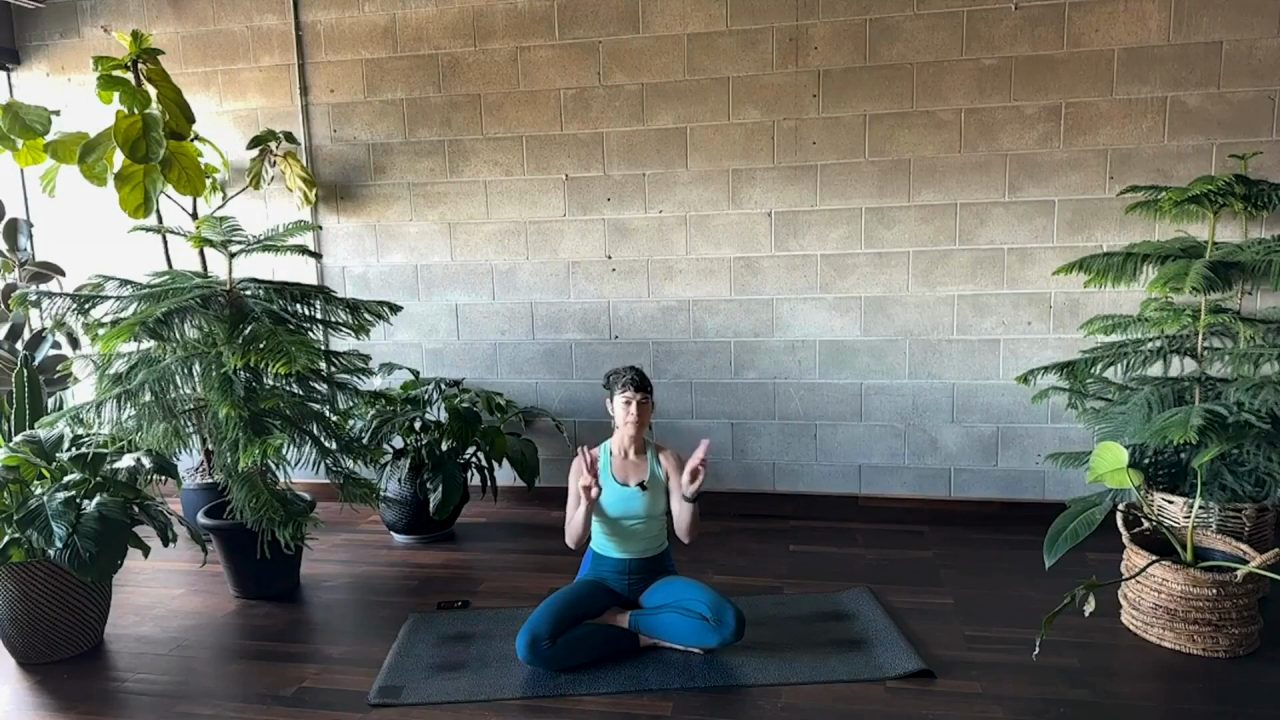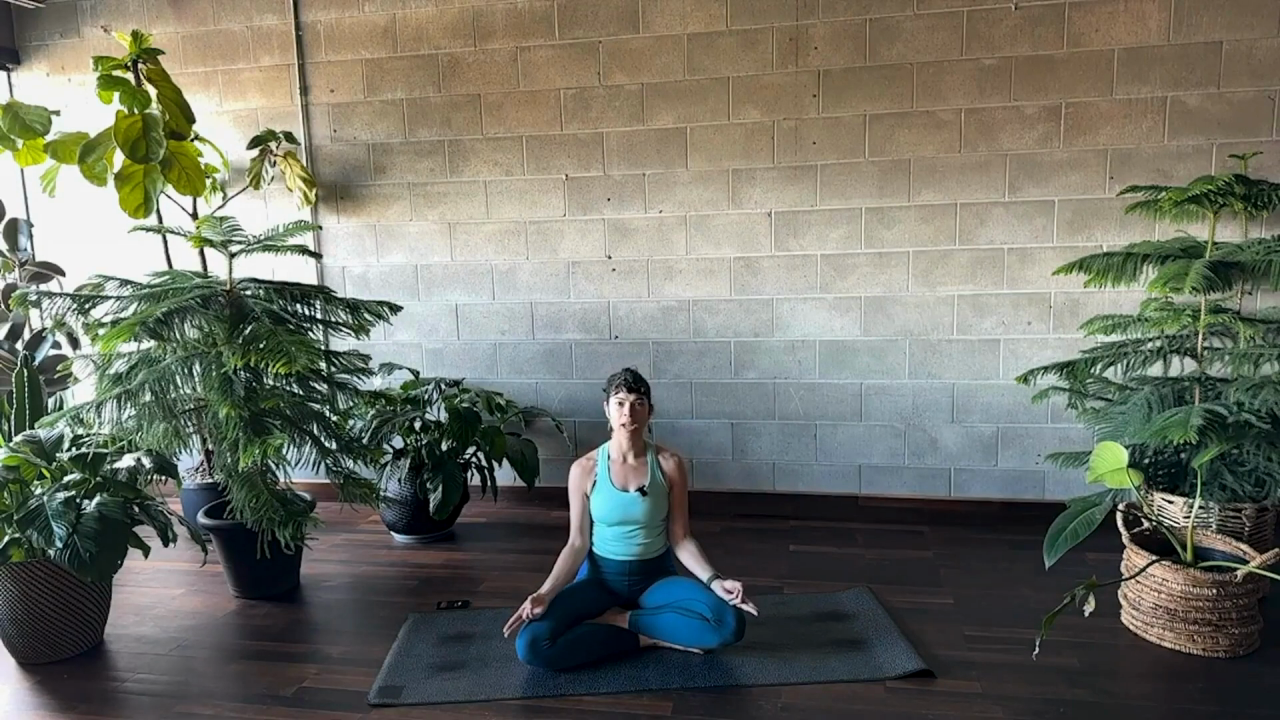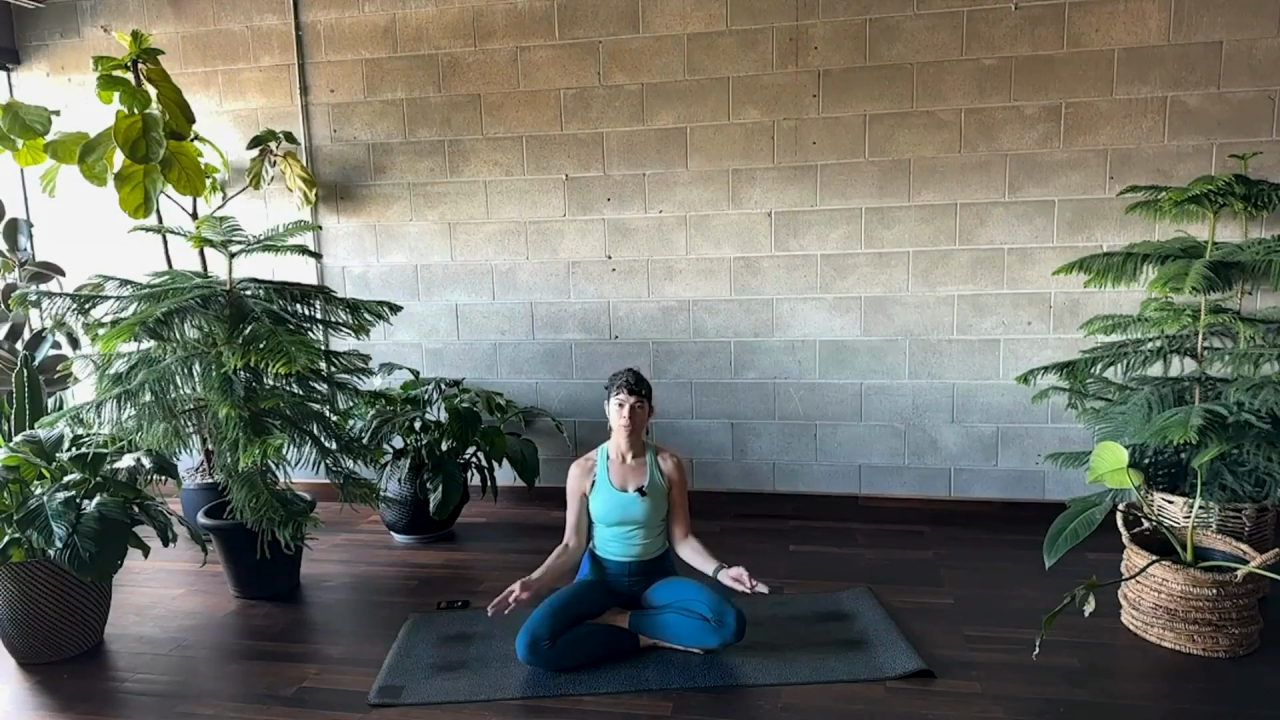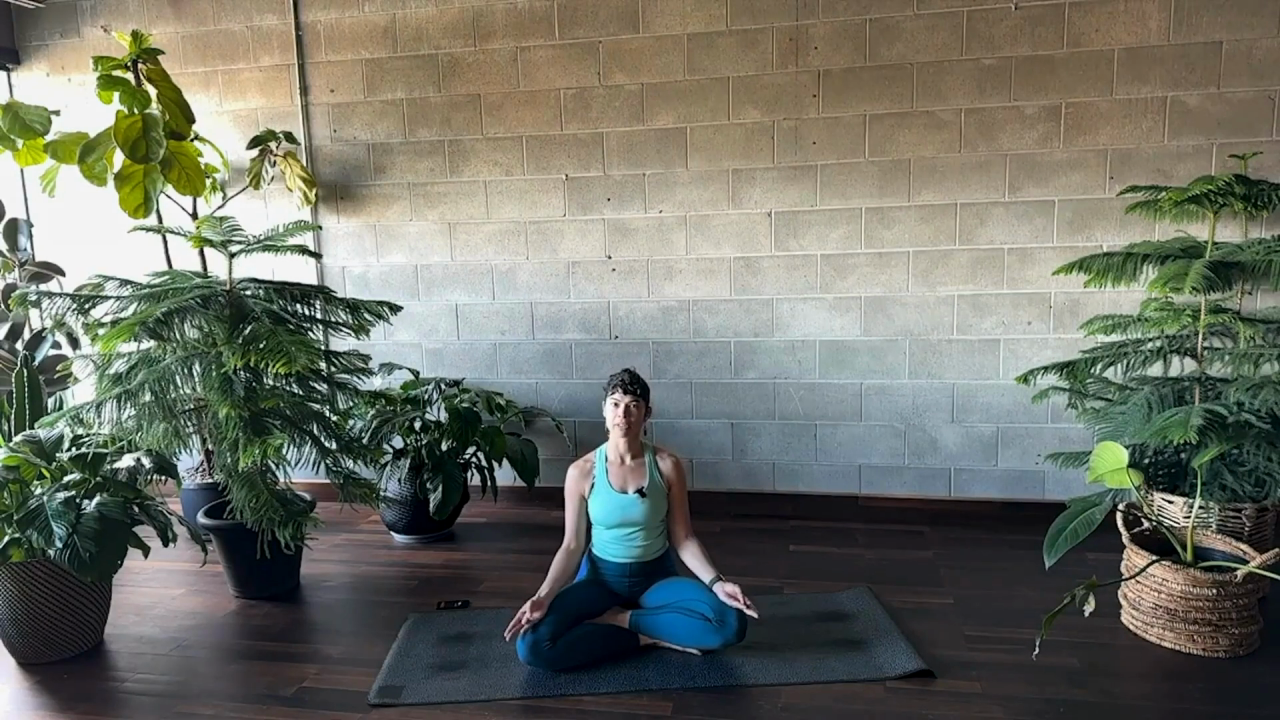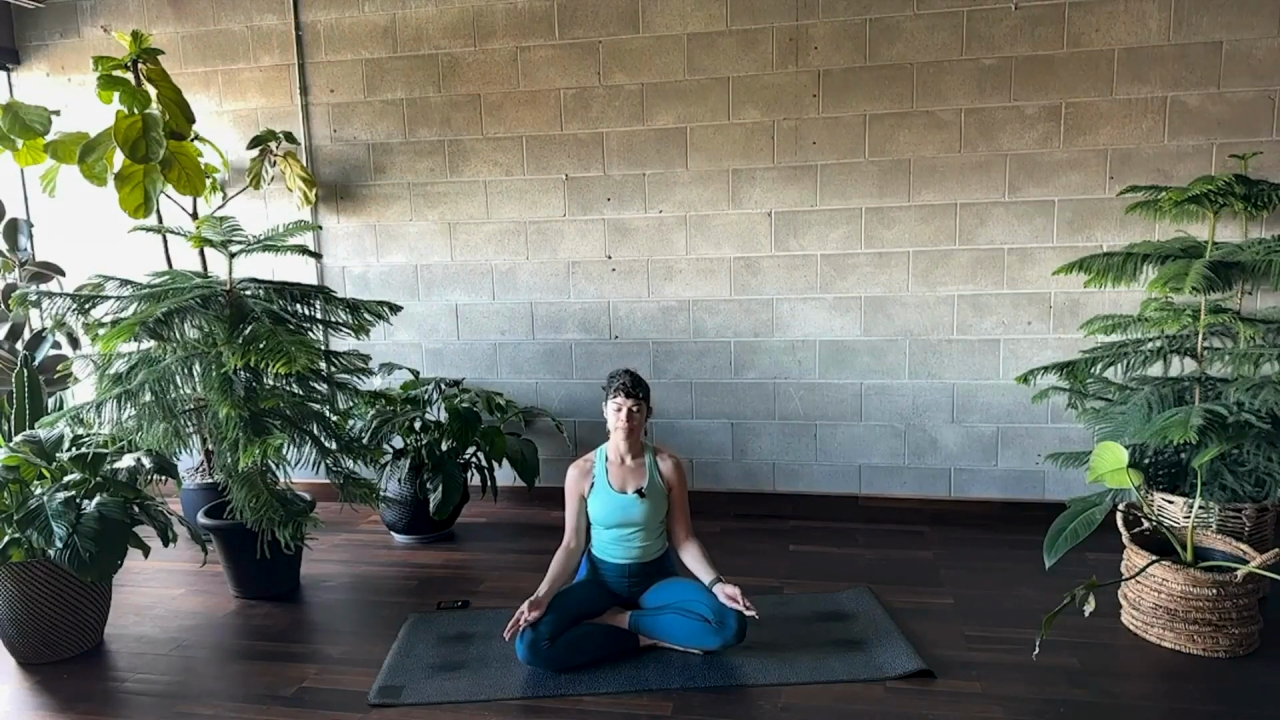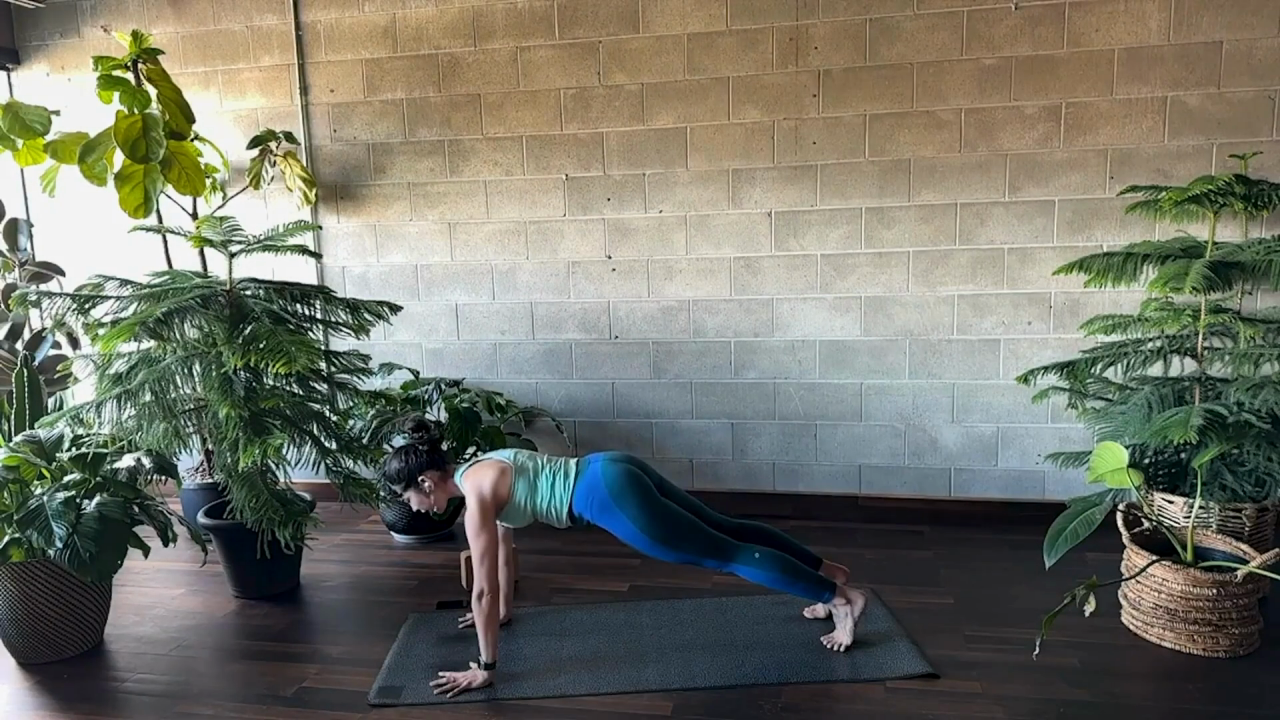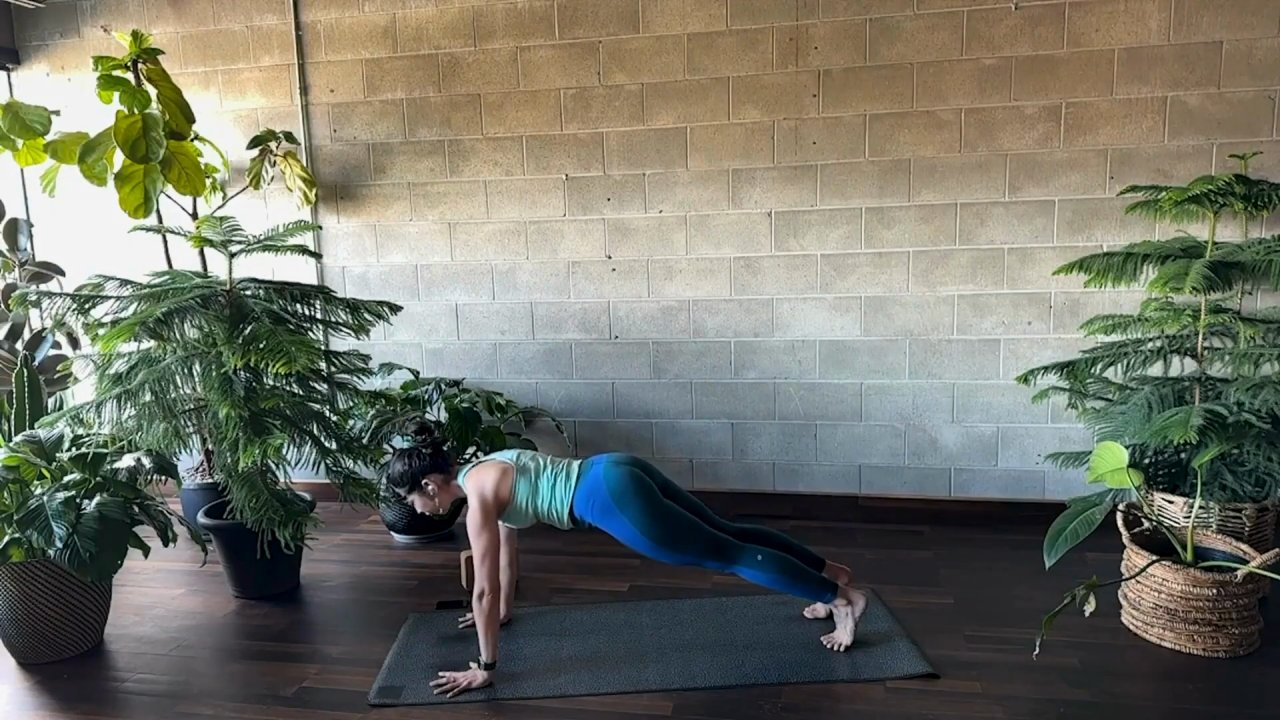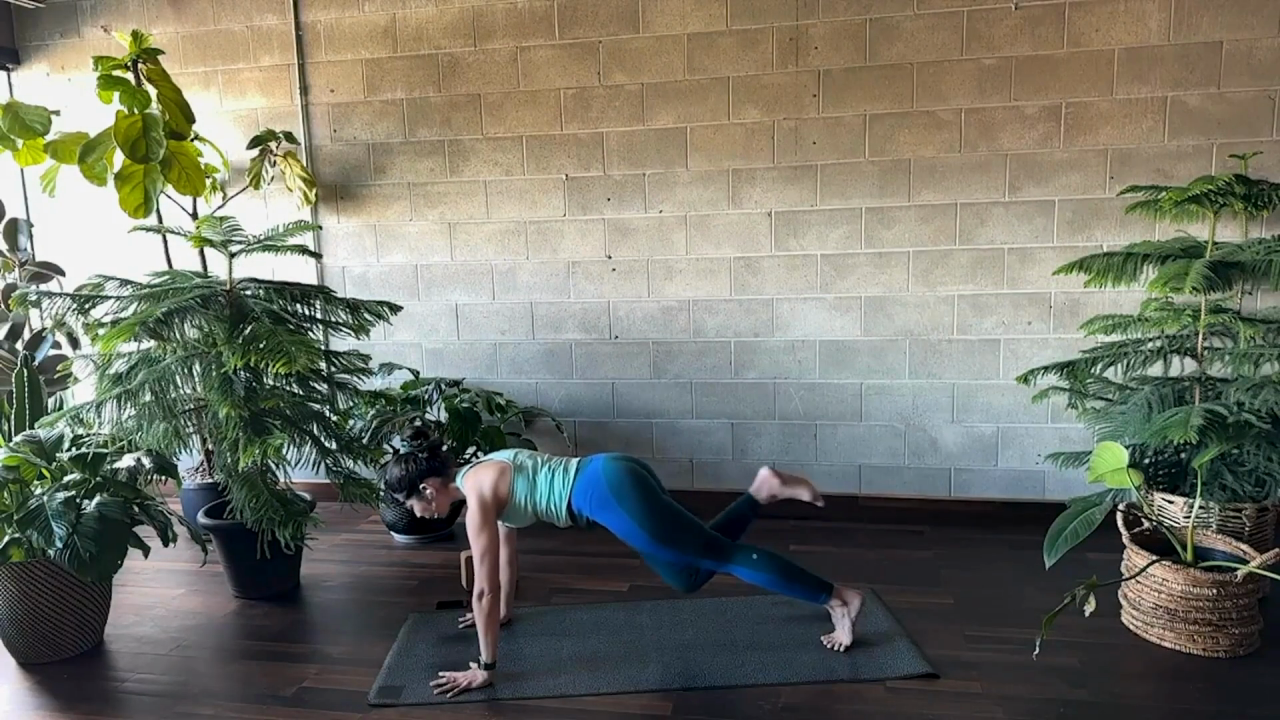
dt=0.5s
person 1, frame 1
left shoulder: (668, 460)
right shoulder: (587, 462)
left elbow: (686, 534)
right elbow: (574, 542)
left wrist: (690, 493)
right wrist: (584, 502)
left hip: (655, 575)
right hip: (602, 574)
left knee: (729, 624)
right knee: (532, 646)
left ankle: (618, 621)
right ankle: (649, 637)
person 1, frame 2
left shoulder: (670, 464)
right shoulder: (584, 469)
left elbow: (680, 539)
right elbow: (578, 543)
left wrist: (714, 580)
right wrist: (546, 593)
left hip: (655, 576)
right hip: (601, 577)
left knee: (728, 624)
right knee: (532, 646)
left ankle: (617, 620)
right ankle: (647, 636)
person 1, frame 3
left shoulder: (668, 465)
right shoulder: (584, 469)
left elbow: (681, 538)
right elbow: (572, 544)
left wrist: (720, 571)
right wrist: (534, 583)
left hip: (655, 577)
right hip: (601, 577)
left knee: (728, 624)
right knee: (532, 647)
left ankle: (620, 621)
right ankle: (649, 637)
person 1, frame 4
left shoulder: (667, 465)
right shoulder: (581, 471)
left elbow: (683, 538)
right elbow: (572, 545)
left wrist: (716, 583)
right wrist: (543, 597)
left hip: (655, 577)
right hip: (600, 577)
left knee: (730, 624)
right knee: (532, 646)
left ankle: (620, 620)
right ankle: (647, 636)
person 1, frame 5
left shoulder: (667, 467)
right shoulder: (581, 472)
left elbow: (683, 539)
right elbow: (572, 543)
left wrist: (715, 583)
right wrist: (543, 596)
left hip: (655, 576)
right hip: (599, 577)
left knee: (730, 625)
right knee: (531, 645)
left ankle: (618, 621)
right ankle: (648, 636)
person 1, frame 6
left shoulder: (476, 491)
right shoulder: (482, 471)
left elbow: (483, 587)
right elbow: (504, 546)
left wrist: (486, 666)
right wrist: (503, 609)
left hip: (631, 531)
right hip: (604, 497)
left knee: (727, 552)
left ankle: (837, 596)
right ankle: (826, 571)
person 1, frame 7
left shoulder: (477, 495)
right shoulder: (487, 472)
left elbow: (483, 589)
right elbow: (507, 542)
left wrist: (484, 667)
right wrist: (502, 611)
left hip: (611, 496)
right hip: (618, 474)
left knee: (727, 554)
right knee: (724, 533)
left ankle: (842, 598)
right ankle: (827, 572)
person 1, frame 8
left shoulder: (477, 495)
right shoulder: (486, 473)
left elbow: (483, 588)
right elbow: (507, 541)
left wrist: (485, 667)
right wrist: (503, 610)
left hip: (609, 492)
right hip: (614, 474)
left knee: (721, 556)
right knee: (690, 577)
left ankle: (839, 600)
right ankle: (762, 490)
